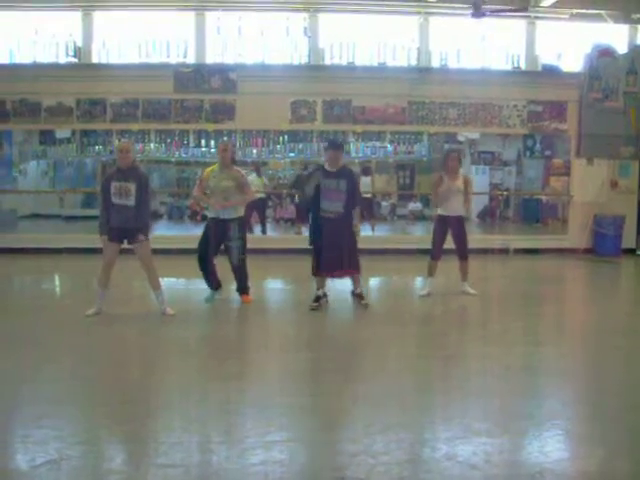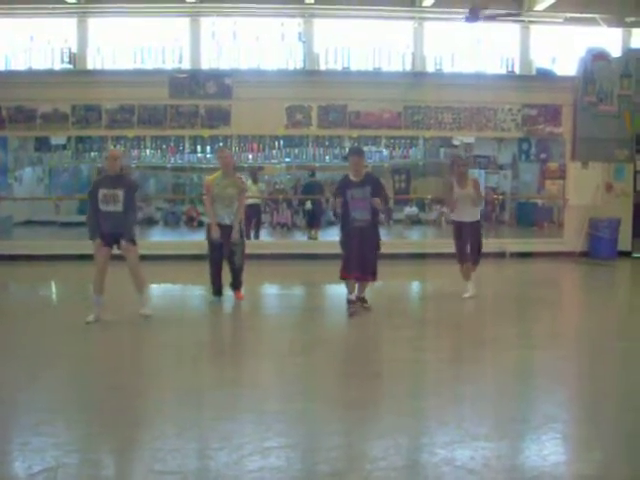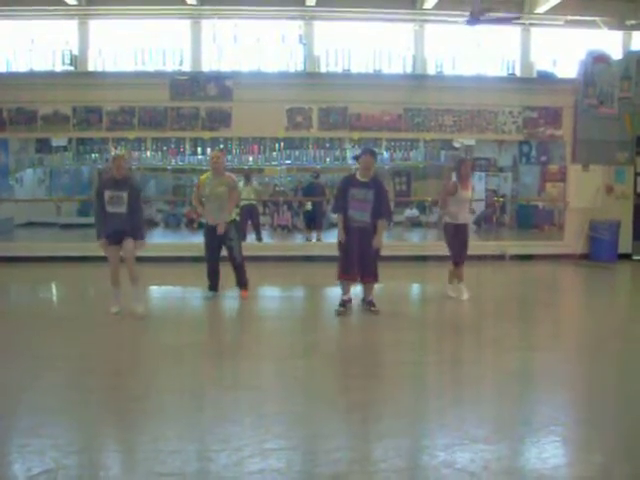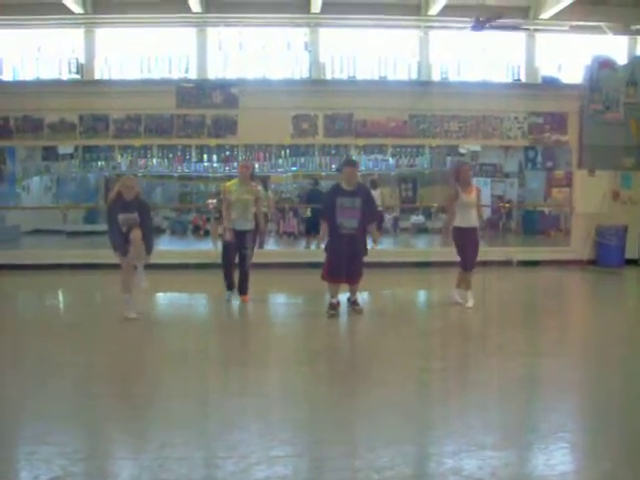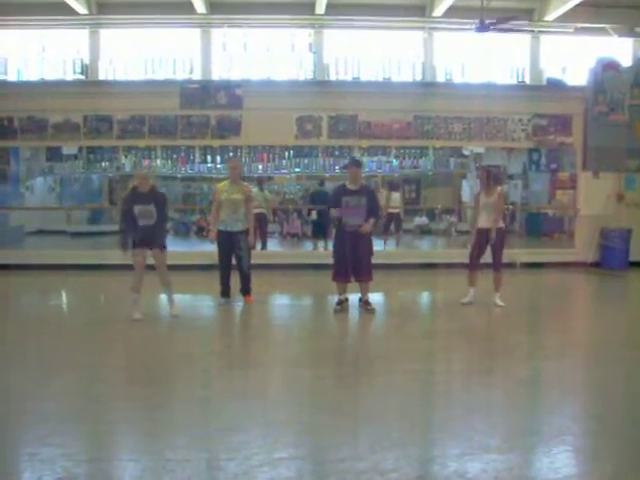
dt=1s
person 1, frame 1
left shoulder: (349, 174)
right shoulder: (317, 173)
left elbow: (355, 200)
right elbow: (307, 195)
left wrist: (356, 220)
right wrist: (312, 183)
left hip: (344, 223)
right hip: (322, 223)
left knee: (350, 257)
right knee: (320, 258)
left ankle: (357, 291)
right ankle: (320, 293)
person 1, frame 2
left shoulder: (374, 181)
right shoulder: (343, 183)
left elbow: (383, 206)
right elbow: (339, 212)
left wrist: (379, 203)
right wrist: (338, 205)
left hip: (369, 230)
right hip: (349, 230)
left knee: (368, 264)
right knee: (349, 263)
left ankle: (360, 295)
right ankle: (351, 298)
person 1, frame 3
left shoulder: (378, 186)
right shoulder: (347, 182)
left elbow: (383, 214)
right elbow: (339, 209)
left wrist: (379, 235)
right wrist: (340, 229)
left hip: (369, 233)
right hip: (349, 231)
left knee: (370, 267)
right knee: (347, 265)
left ankle: (368, 299)
right ankle: (345, 299)
person 1, frame 4
left shoulder: (364, 191)
right shoulder: (333, 191)
left elbow: (372, 214)
right elbow: (325, 214)
left wrist: (373, 231)
right wrist: (324, 231)
left hip: (357, 238)
right hip: (337, 237)
left knee: (355, 270)
right knee: (334, 269)
left ankle: (353, 299)
right ankle: (333, 302)
person 1, frame 5
left shoulder: (368, 191)
right shoulder: (339, 191)
left elbow: (376, 212)
right elbow: (331, 209)
left wrist: (370, 223)
right wrist: (333, 212)
left hip: (362, 236)
right hip: (343, 236)
left knee: (364, 268)
right knee: (341, 268)
left ankle: (365, 299)
right ankle: (342, 299)
person 2, frame 1
left shoulder: (141, 177)
right shoulder: (109, 177)
left elbow: (145, 205)
right elbow: (104, 205)
left wrist: (144, 230)
right wrist: (103, 230)
left hip: (135, 227)
right hip: (114, 227)
left knee: (149, 265)
right knee: (106, 265)
left ankle: (163, 305)
right ankle: (98, 306)
person 2, frame 2
left shoulder: (129, 183)
right shoulder: (98, 184)
left elbow: (131, 211)
right elbow: (92, 211)
left wrist: (127, 236)
right wrist: (94, 235)
left hip: (124, 233)
right hip: (104, 233)
left knee: (135, 268)
right knee: (100, 270)
left ankle: (144, 304)
right ankle: (97, 311)
person 2, frame 3
left shoulder: (132, 186)
right shoulder: (103, 184)
left elbow: (138, 212)
right elbow: (99, 211)
left wrist: (140, 236)
right wrist: (100, 235)
left hip: (128, 229)
right hip: (110, 231)
left knee: (129, 260)
right knee: (113, 267)
left ankle: (138, 299)
right ankle: (116, 302)
person 2, frame 4
left shoulder: (142, 204)
right shoulder: (113, 204)
left elbow: (148, 227)
right elbow: (113, 229)
left wrist: (148, 251)
right wrist: (123, 252)
left hip: (135, 233)
right hip: (120, 238)
left knee: (136, 236)
right knee: (127, 269)
left ankle: (141, 271)
right ankle: (129, 306)
person 2, frame 5
left shoulder: (159, 196)
right shoulder: (130, 198)
left elbow: (163, 219)
right elbow: (125, 220)
left wrist: (160, 240)
right wrist: (124, 241)
left hip: (155, 236)
right hip: (138, 237)
left knee: (162, 269)
right knee: (139, 269)
left ankle: (171, 302)
right ankle: (135, 307)
person 3, frame 1
left shoulder: (238, 174)
right shoulder: (209, 173)
left elbow: (249, 195)
right elbow: (196, 193)
left wrist: (229, 204)
right wrist: (211, 203)
left hip: (235, 219)
right hip: (215, 219)
left knee: (237, 257)
right knee: (205, 254)
left ankle: (244, 291)
right ankle: (214, 287)
person 3, frame 2
left shoulder: (240, 181)
right shoulder: (211, 180)
left elbow: (241, 206)
right elbow: (208, 205)
left wrist: (236, 228)
right wrist: (214, 227)
left hip: (234, 225)
right hip: (216, 225)
left knee: (237, 260)
right knee: (215, 261)
left ankle: (237, 288)
right ankle: (217, 293)
person 3, frame 3
left shoulder: (230, 179)
right shoulder: (203, 180)
left elbow: (232, 202)
right elbow: (196, 199)
left wrist: (223, 222)
right wrist: (205, 214)
left hip: (228, 222)
right hip: (210, 224)
left knee: (236, 256)
right knee: (211, 258)
left ankle: (243, 286)
right ankle: (213, 288)
person 3, frame 4
left shoulder: (256, 189)
right shoulder: (229, 187)
left elbow: (259, 212)
right elbow: (225, 209)
left wrist: (263, 232)
right wrist: (227, 229)
left hip: (248, 230)
right hip: (231, 229)
left knee: (245, 263)
right knee: (227, 261)
left ankle: (243, 291)
right ankle: (230, 288)
person 3, frame 5
left shoulder: (246, 189)
right shoulder: (220, 188)
left elbow: (249, 212)
right elbow: (215, 210)
left wrist: (251, 233)
right wrist: (212, 229)
left hip: (241, 230)
right hip: (223, 230)
left knee: (244, 263)
right knee: (224, 264)
left ankle: (246, 293)
right ankle: (225, 294)
person 4, frame 1
left shoulder: (465, 179)
right shoulder: (440, 178)
left elbow: (468, 198)
right elbow: (435, 201)
left wrist: (467, 206)
right wrist: (440, 200)
left hip: (458, 218)
right hip: (442, 217)
left knee: (463, 252)
right knee: (436, 251)
left ankle: (465, 285)
right ankle: (428, 285)
person 4, frame 2
left shoulder: (474, 182)
right shoulder: (452, 185)
left elbow: (479, 202)
right elbow: (451, 208)
left wrist: (476, 200)
right wrist: (452, 205)
left hip: (474, 222)
right hip: (458, 223)
left knee: (476, 255)
right knee: (462, 256)
left ankle: (469, 275)
right ankle: (470, 287)
person 4, frame 3
left shoulder: (470, 186)
right shoulder: (453, 186)
right elbow: (442, 204)
left wrist: (470, 210)
right wrist: (448, 213)
left hip: (463, 225)
right hip: (451, 224)
left knee: (461, 258)
right knee: (457, 257)
left ankle: (450, 286)
right ankle: (462, 288)
person 4, frame 4
left shoulder: (477, 190)
right shoulder: (456, 191)
left elbow: (478, 210)
right elbow: (450, 213)
left wrist: (481, 227)
right wrist: (447, 232)
left hip: (473, 229)
right hip: (459, 229)
left knee: (470, 264)
right knee: (466, 263)
left ankle: (457, 292)
right ankle: (468, 296)
person 4, frame 5
left shoulder: (499, 192)
right shoulder: (478, 195)
left elbow: (499, 212)
right elbow: (475, 215)
left wrist: (493, 229)
right wrist: (473, 234)
left hip: (497, 230)
right hip: (481, 230)
left knee: (497, 263)
right knee: (473, 260)
left ankle: (497, 296)
right ankle: (471, 294)
